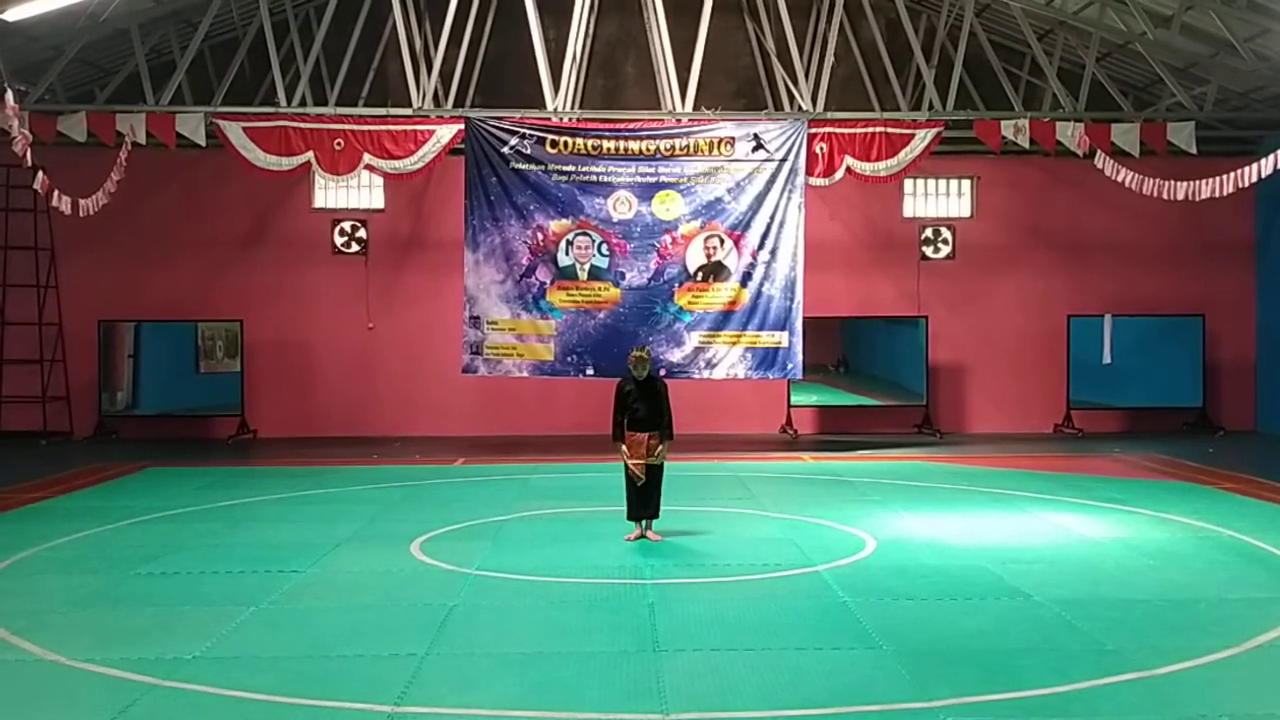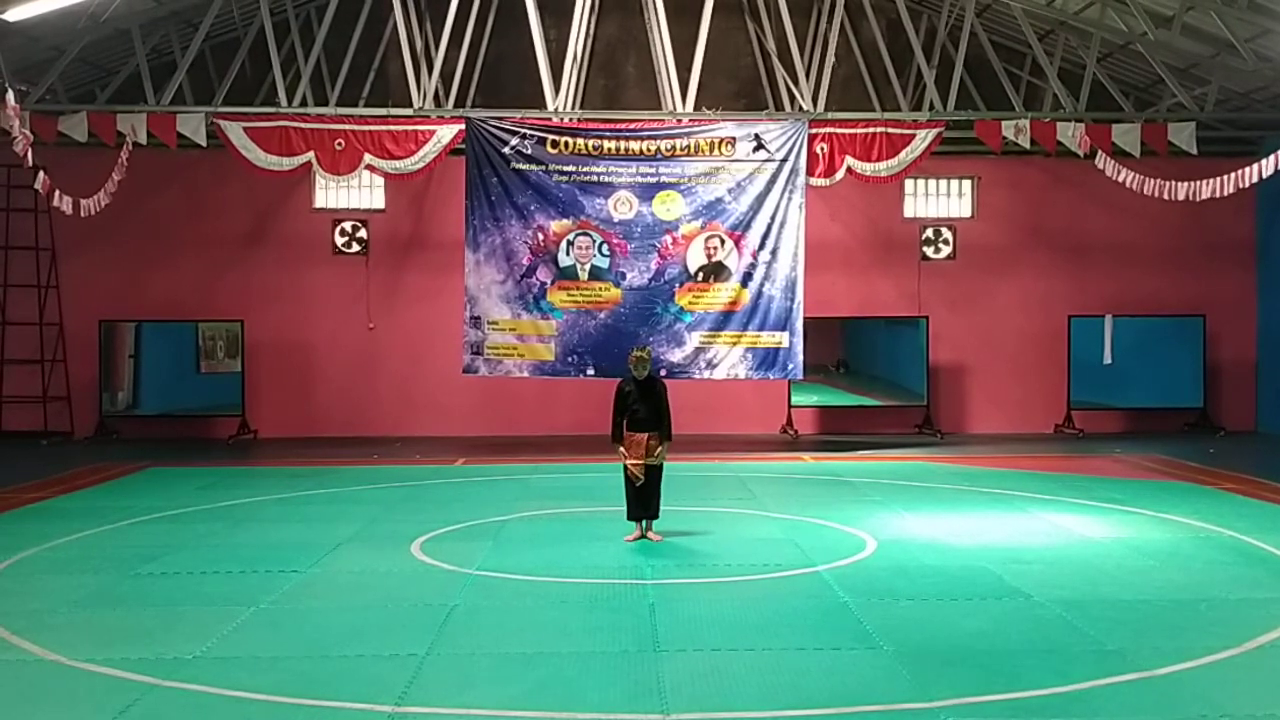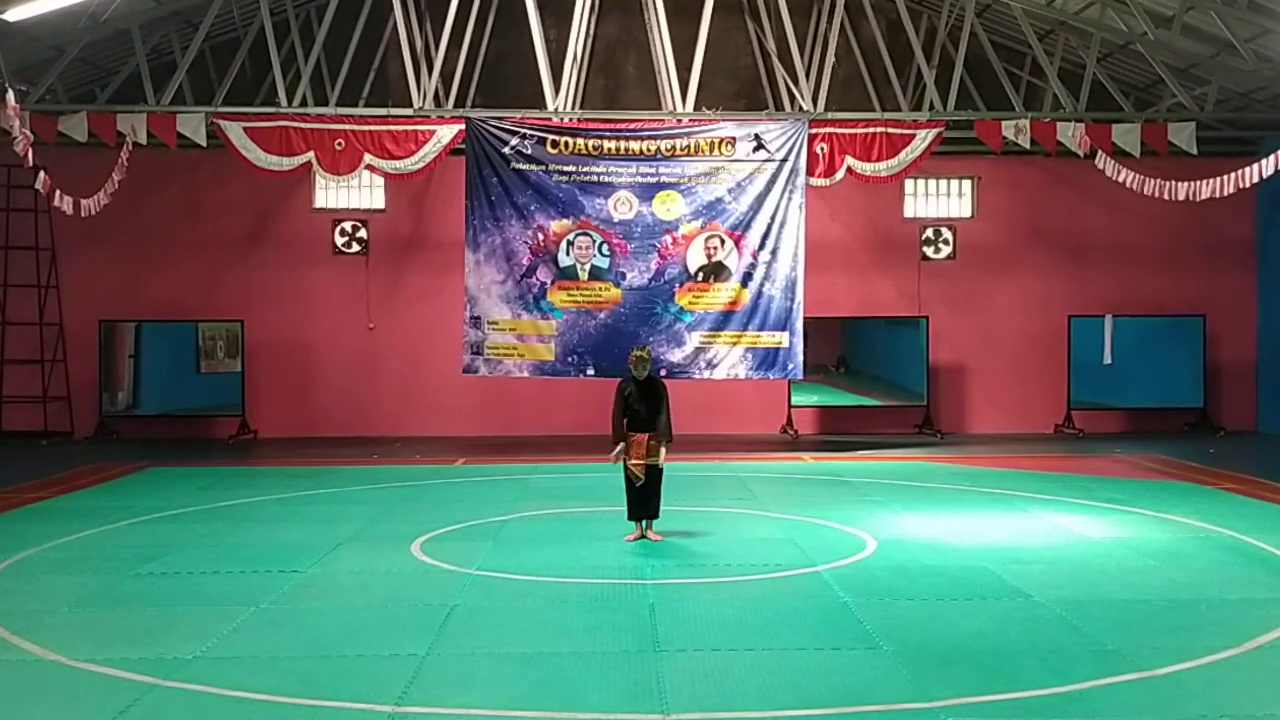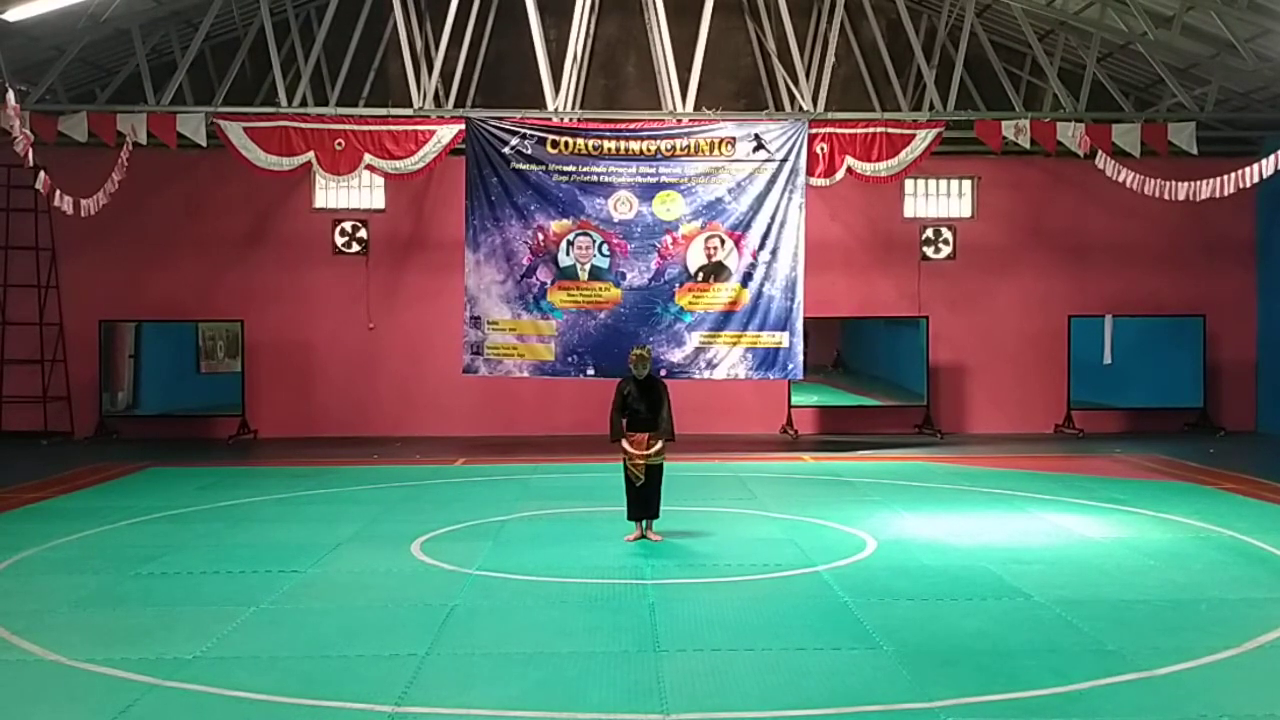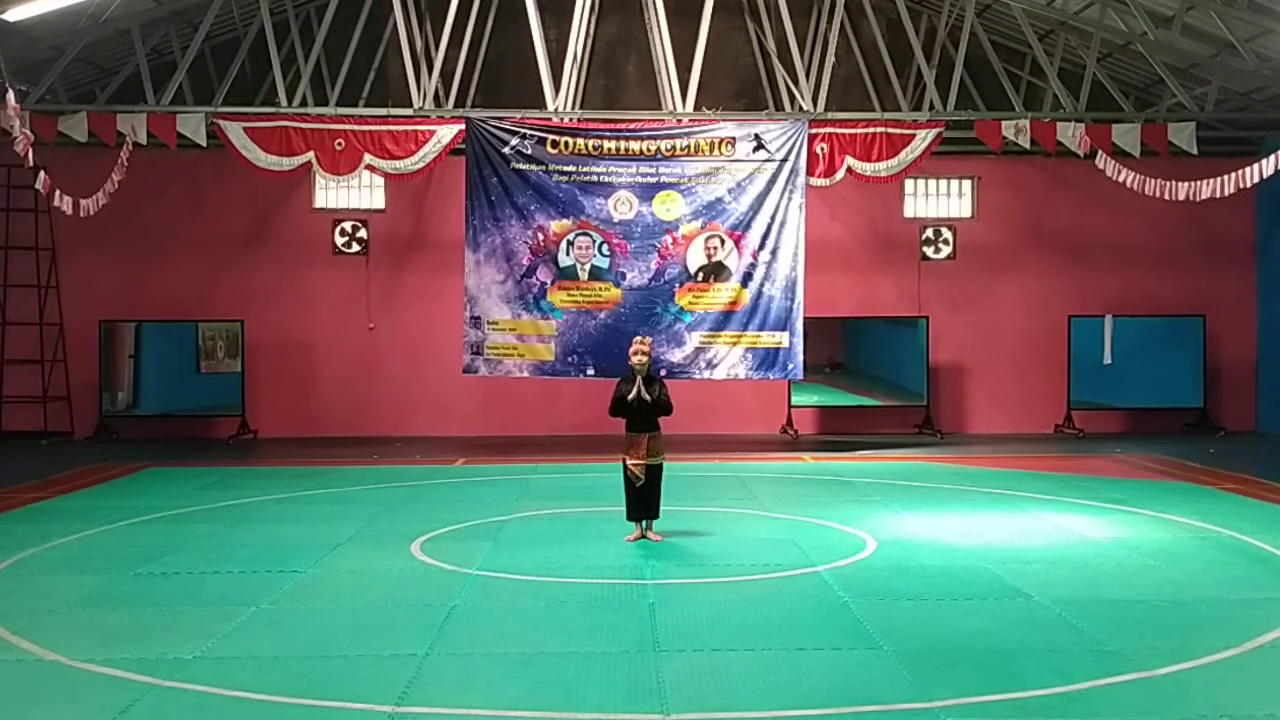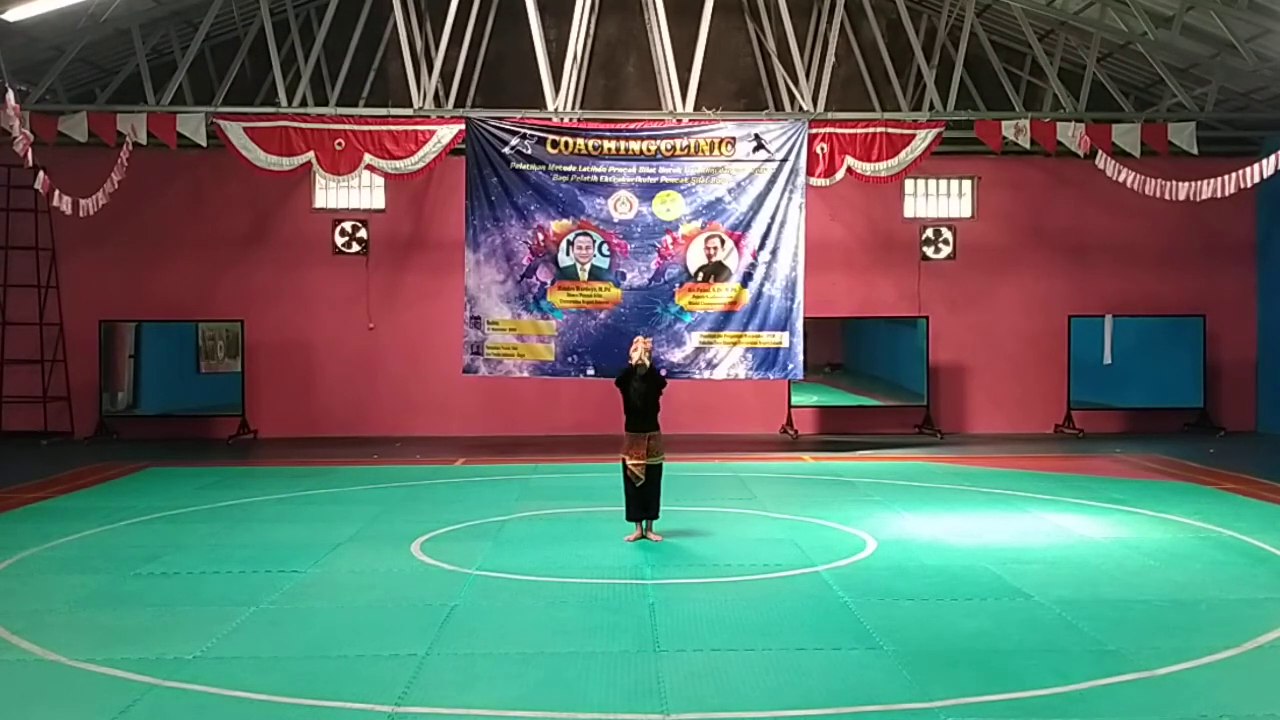
dt=0.5s
person 1, frame 1
left shoulder: (659, 385)
right shoulder: (623, 386)
left elbow: (666, 415)
right elbow: (618, 416)
left wrist: (665, 442)
right wrist: (619, 442)
left hip: (654, 439)
right hip: (632, 439)
left knee: (653, 484)
right knee: (633, 484)
left ankle: (649, 527)
right ankle: (638, 526)
person 1, frame 2
left shoulder: (658, 385)
right shoulder: (623, 386)
left elbow: (665, 416)
right elbow: (618, 417)
left wrist: (664, 443)
right wrist: (618, 443)
left hip: (653, 440)
right hip: (632, 440)
left knee: (652, 485)
right knee: (633, 484)
left ankle: (649, 527)
right ankle: (638, 528)
person 1, frame 3
left shoulder: (658, 385)
right shoulder: (624, 386)
left elbow: (663, 414)
right elbow: (618, 414)
left wrist: (663, 443)
right wrist: (620, 442)
left hip: (653, 440)
right hip: (632, 440)
left knee: (653, 485)
right knee: (633, 485)
left ankle: (649, 527)
right ankle: (638, 528)
person 1, frame 4
left shoulder: (658, 385)
right shoulder: (624, 385)
left elbow: (665, 413)
right elbow: (616, 413)
left wrist: (662, 439)
right wrist: (621, 439)
left hip: (653, 439)
right hip: (632, 440)
left knee: (653, 485)
right knee: (633, 484)
left ankle: (649, 528)
right ankle: (638, 528)
person 1, frame 5
left shoulder: (657, 383)
right shoulder: (624, 383)
left elbow: (667, 409)
right elbow: (613, 411)
left wrist: (646, 396)
right wrist: (632, 395)
left hip: (653, 439)
right hip: (632, 439)
left knee: (653, 484)
right knee: (633, 484)
left ankle: (649, 528)
right ankle: (638, 528)
person 1, frame 6
left shoulder: (652, 378)
right shoulder: (627, 379)
left elbow: (661, 383)
right elbow: (619, 381)
left wrist: (646, 363)
right wrist: (635, 363)
left hip: (652, 438)
right hip: (632, 438)
left knee: (652, 484)
right knee: (633, 483)
left ankle: (649, 528)
right ankle: (638, 528)
